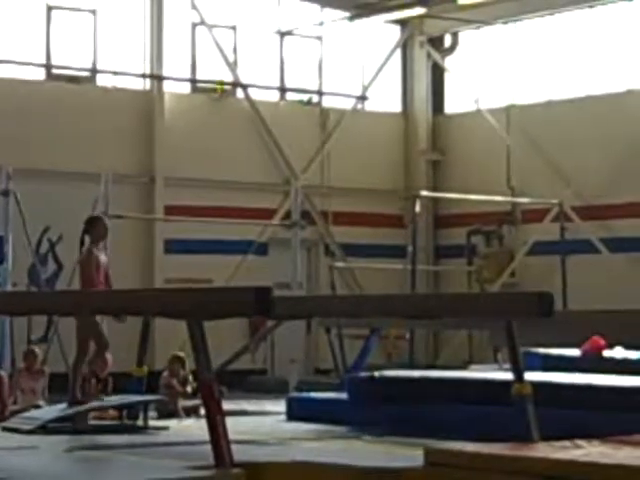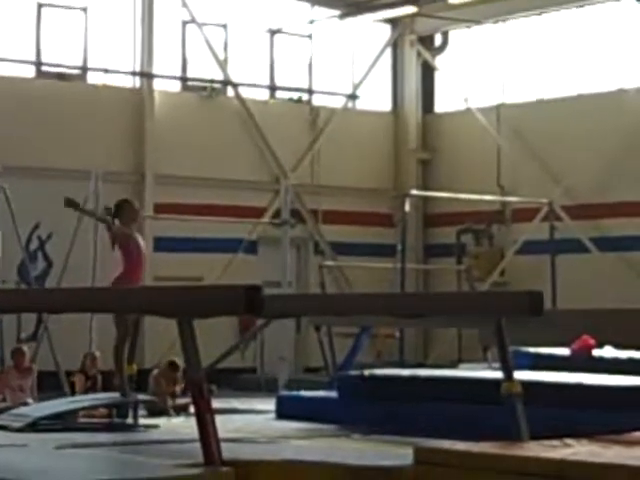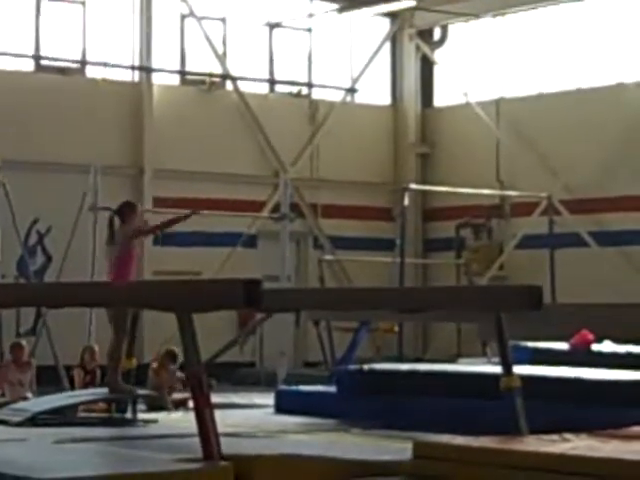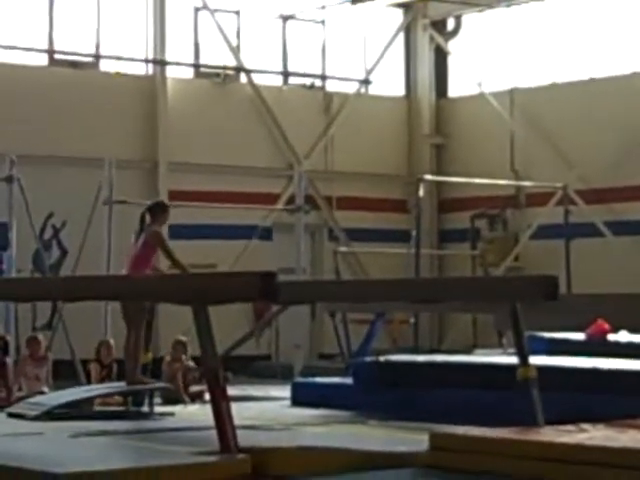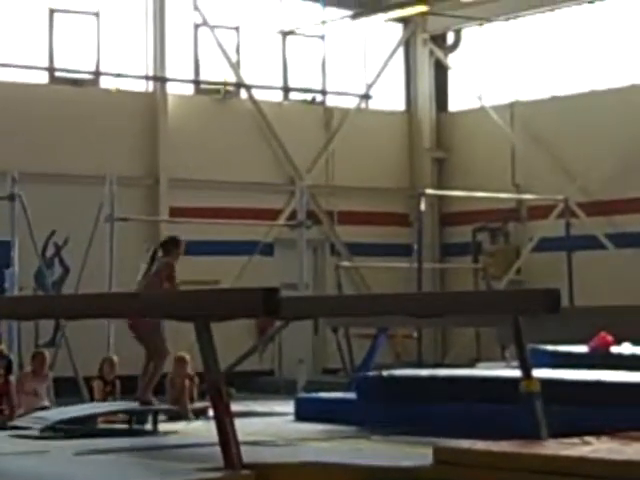
dt=1s
person 1, frame 1
left shoulder: (102, 253)
right shoulder: (90, 253)
left elbow: (107, 283)
right elbow: (92, 283)
left knee: (85, 350)
right knee: (100, 345)
left ankle: (75, 393)
person 1, frame 2
left shoulder: (132, 231)
right shoulder: (122, 232)
left elbow: (129, 220)
right elbow: (110, 223)
left hip: (132, 287)
right hip: (124, 287)
left knee: (131, 333)
right knee: (123, 334)
left ankle: (123, 378)
right ankle: (121, 380)
person 1, frame 3
left shoulder: (118, 234)
right shoulder: (129, 233)
right elbow: (161, 227)
right wrist: (188, 215)
left knee: (118, 335)
right knee: (120, 335)
left ankle: (112, 378)
right ankle: (114, 380)
person 1, frame 4
left shoulder: (143, 232)
right shoulder: (155, 233)
right elbow: (172, 259)
right wrist: (189, 275)
left knee: (132, 331)
right knee: (138, 331)
left ankle: (130, 374)
right ankle: (134, 374)
person 1, frame 5
left shoulder: (153, 263)
right shoulder: (168, 264)
right elbow: (173, 290)
left hip: (136, 316)
left knee: (154, 353)
right knee: (160, 354)
left ankle: (143, 392)
right ankle: (144, 393)
